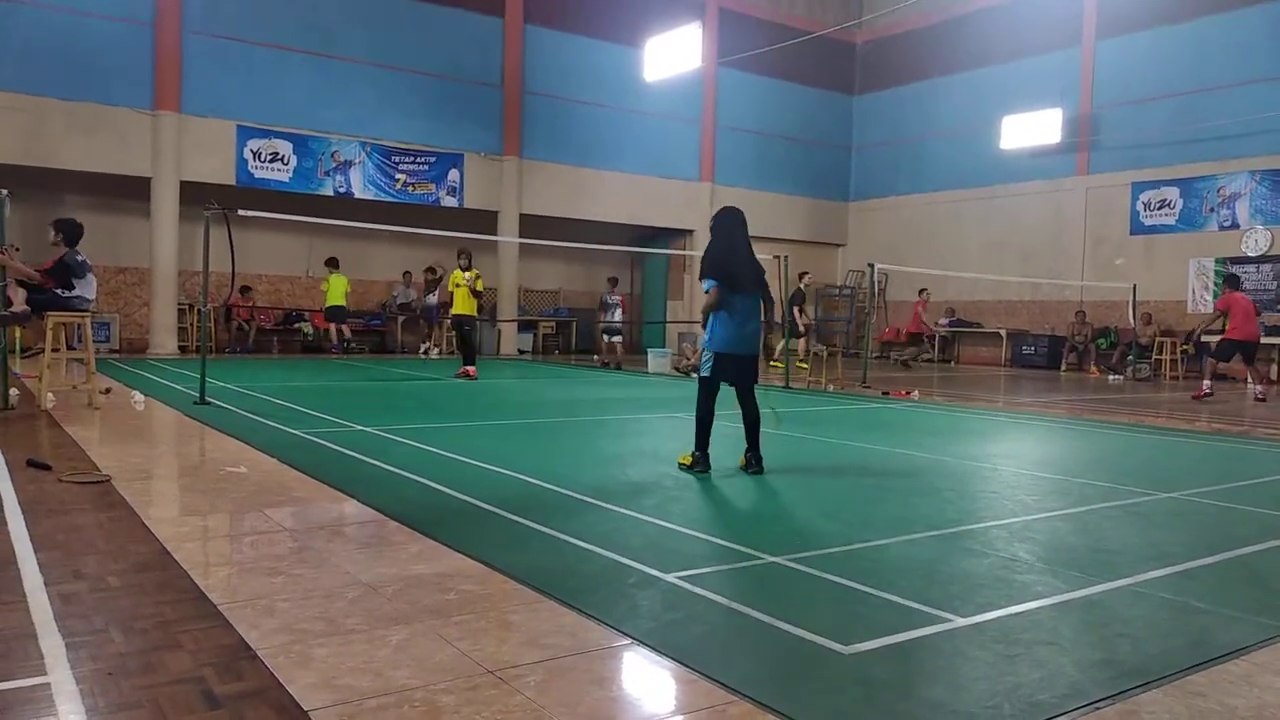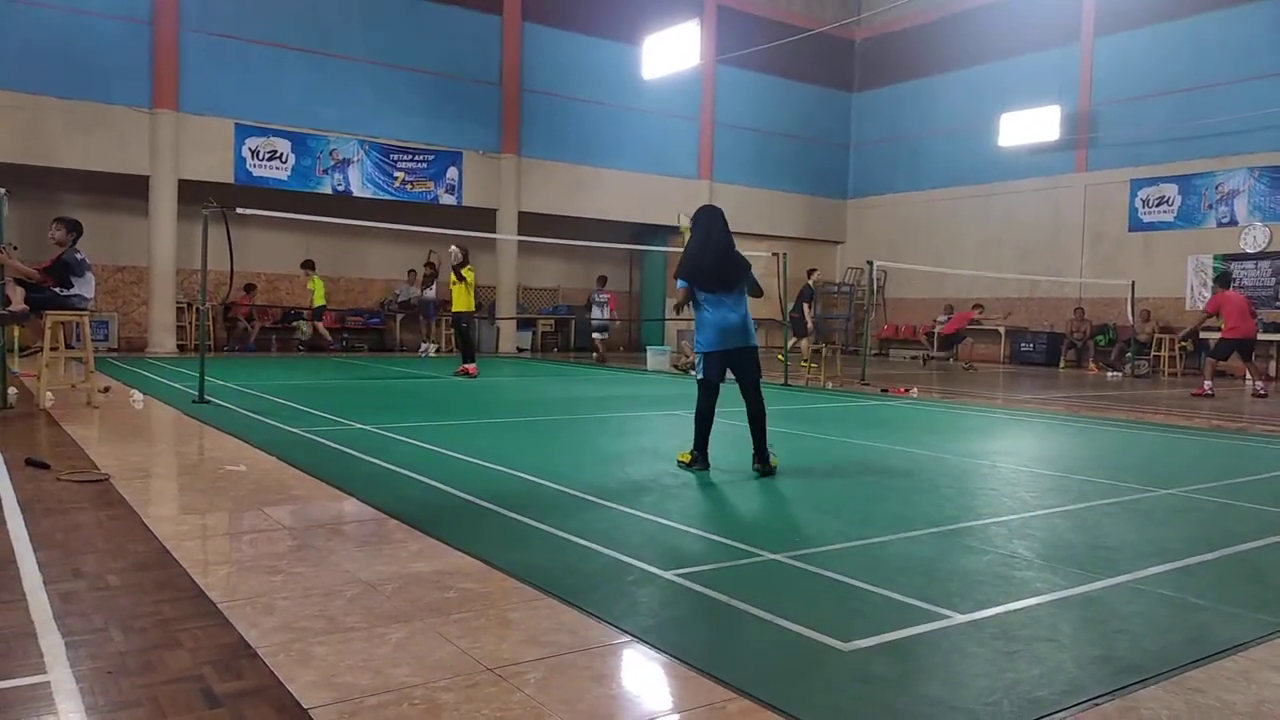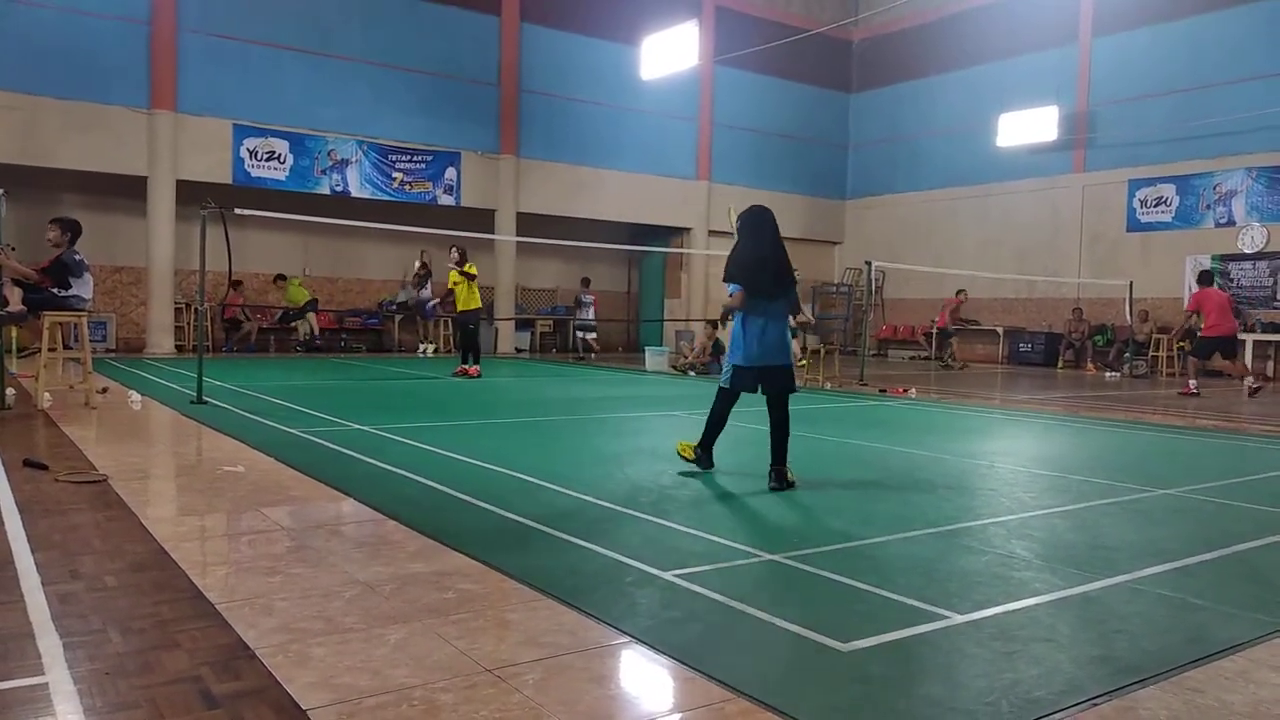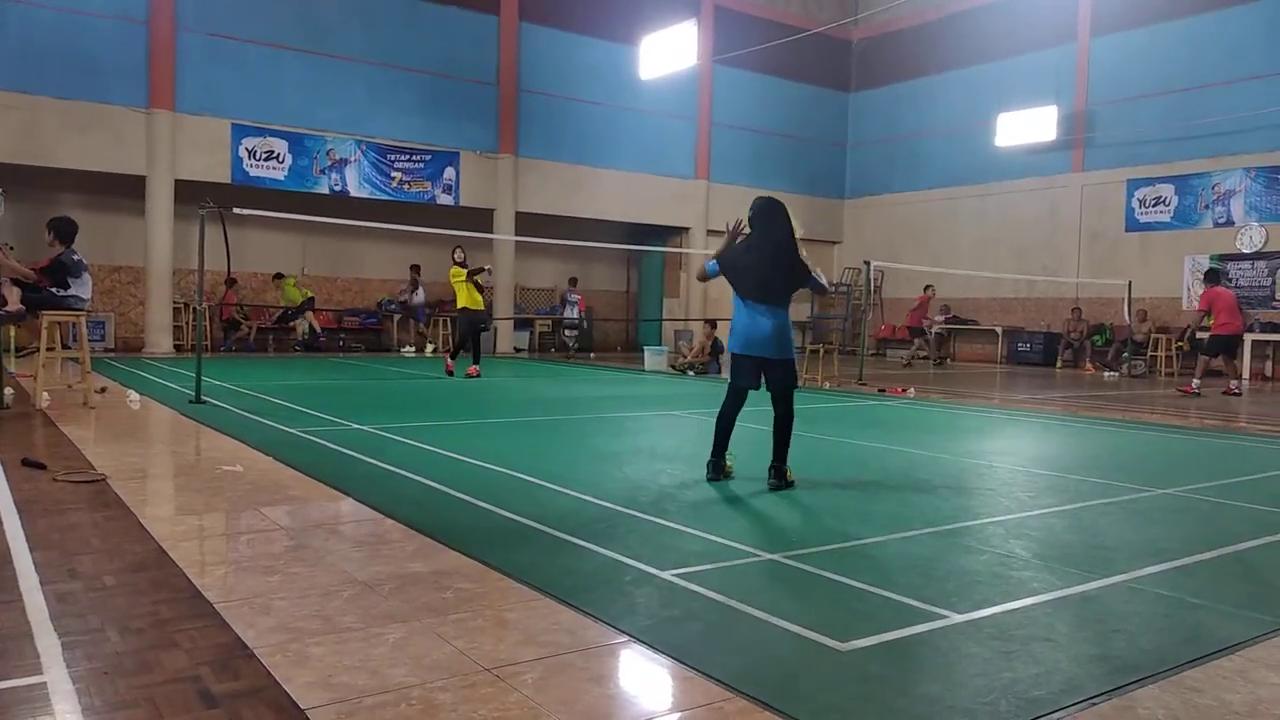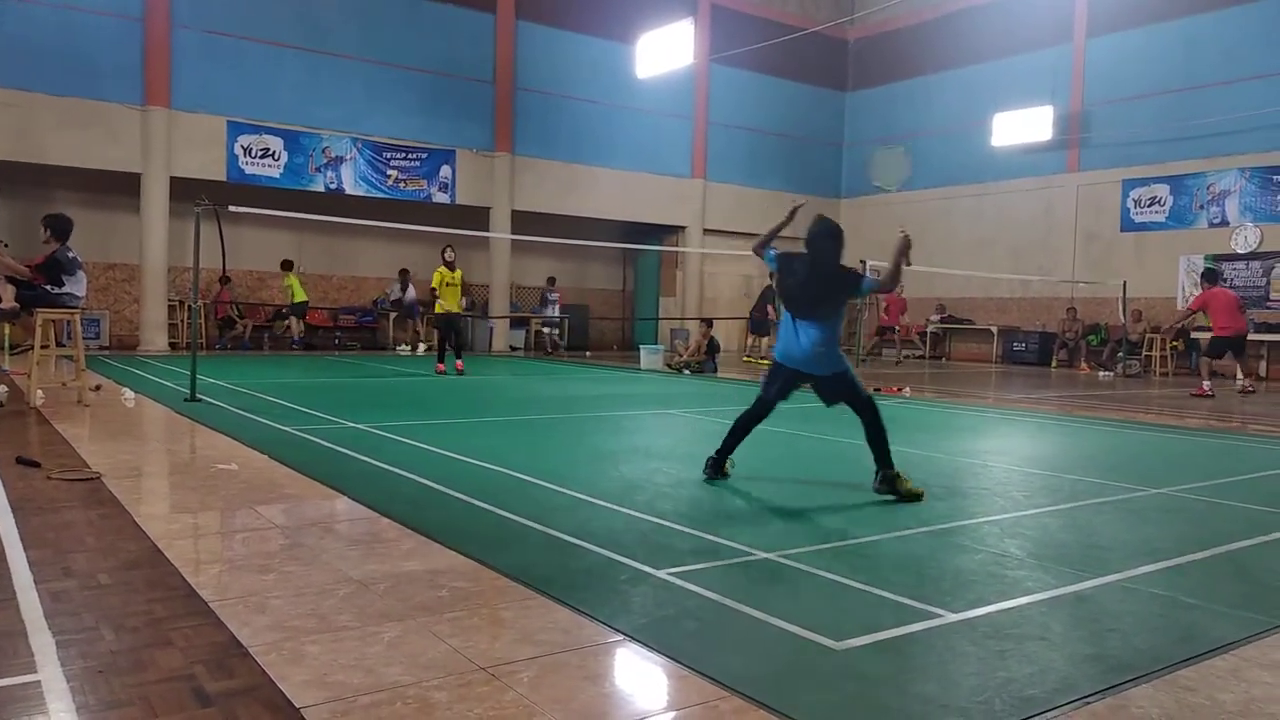
dt=0.5s
person 1, frame 1
left shoulder: (715, 259)
right shoulder: (751, 264)
left elbow: (714, 298)
right elbow: (768, 301)
left wrist: (704, 315)
left hip: (721, 340)
right hip: (749, 341)
left knee: (706, 396)
right knee: (747, 397)
left ankle: (700, 455)
right ankle: (753, 457)
person 1, frame 2
left shoulder: (692, 259)
right shoulder: (736, 259)
left elbow: (682, 298)
right elbow: (757, 292)
left wrist: (678, 306)
left hip: (710, 336)
right hip: (742, 334)
left knee: (707, 396)
right knee: (753, 394)
left ankle: (699, 454)
right ankle: (760, 455)
person 1, frame 3
left shoulder: (741, 259)
right shoulder: (782, 264)
left elbow: (739, 302)
right elbow: (794, 309)
left wrist: (727, 306)
left hip: (747, 348)
right hip: (778, 350)
left knee: (725, 400)
right knee: (778, 408)
left ankle: (703, 452)
right ankle: (778, 470)
person 1, frame 4
left shoulder: (738, 253)
right shoulder: (789, 259)
left elbow: (701, 274)
right elbow: (821, 289)
left wrist: (728, 243)
right wrist: (820, 275)
left hip: (744, 340)
right hip: (778, 342)
left knee: (733, 400)
right knee: (782, 405)
left ankle: (716, 463)
right ankle: (777, 467)
person 1, frame 5
left shoulder: (790, 265)
right shoulder: (841, 277)
left elbow: (758, 248)
right elbow: (886, 286)
left wrist: (785, 222)
right wrist: (900, 253)
left hip: (789, 355)
right hip: (824, 358)
left knee: (761, 407)
right knee: (867, 409)
left ankle: (717, 461)
right ankle: (886, 475)
